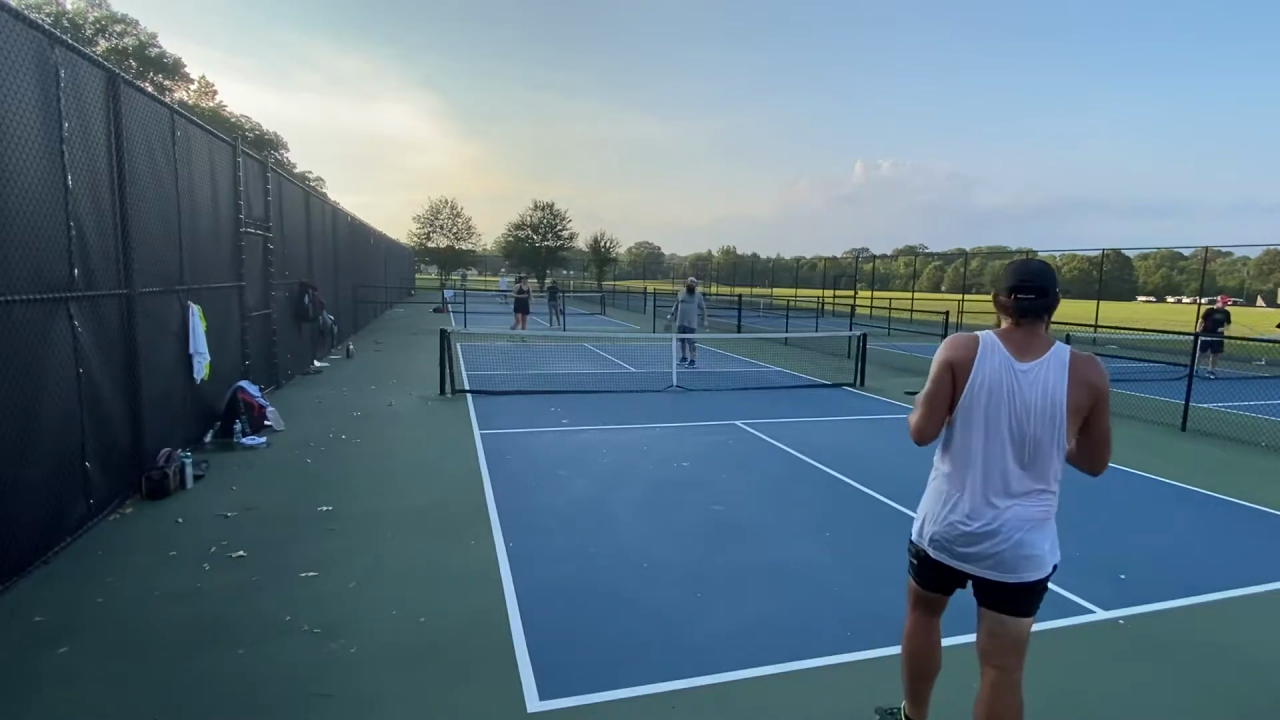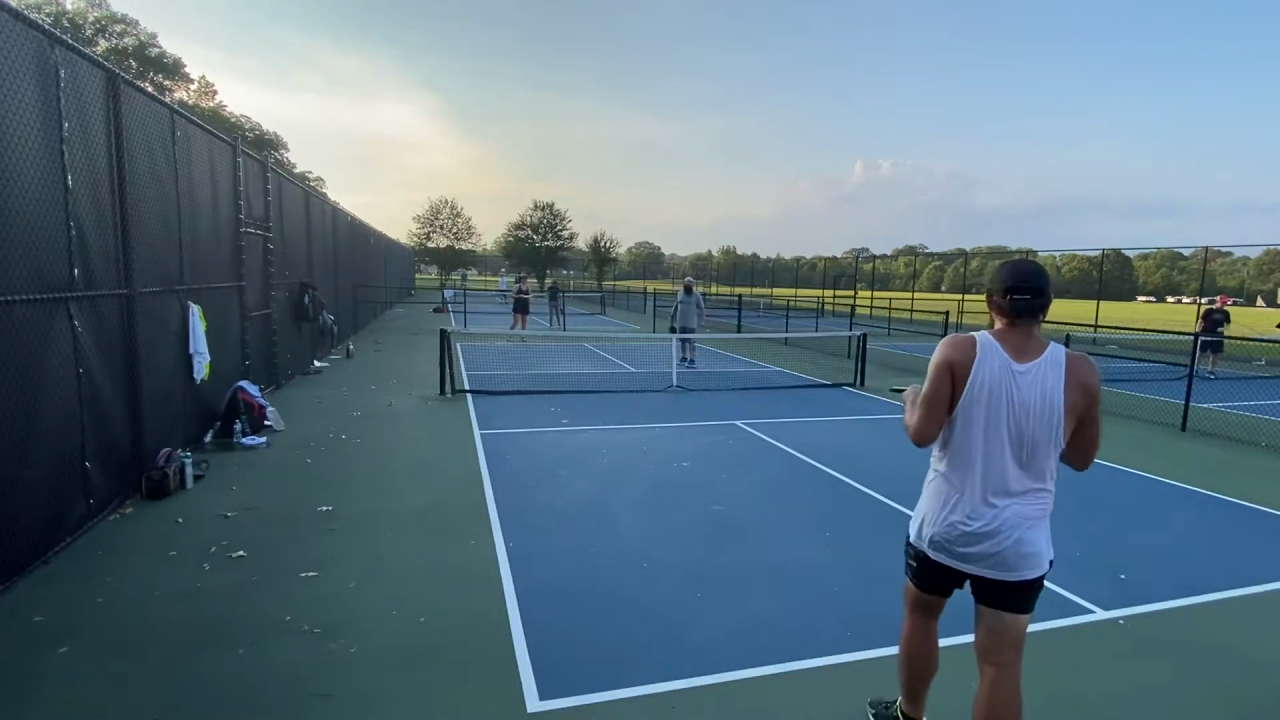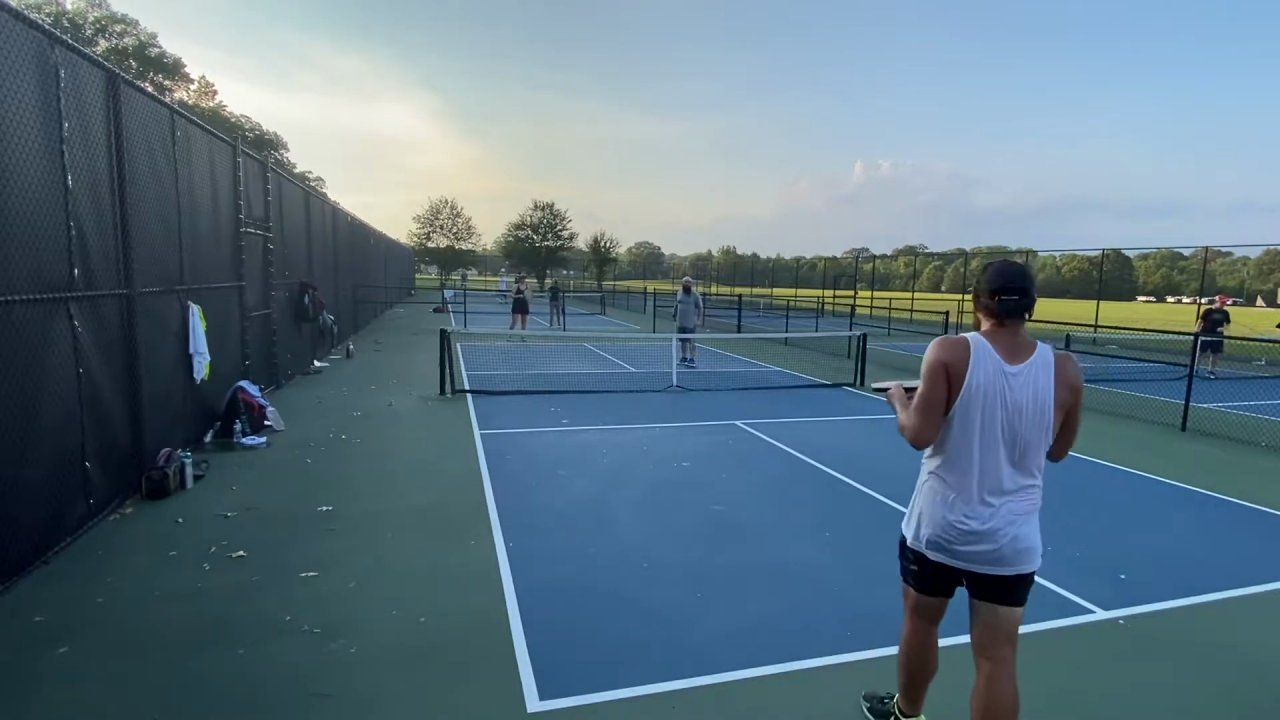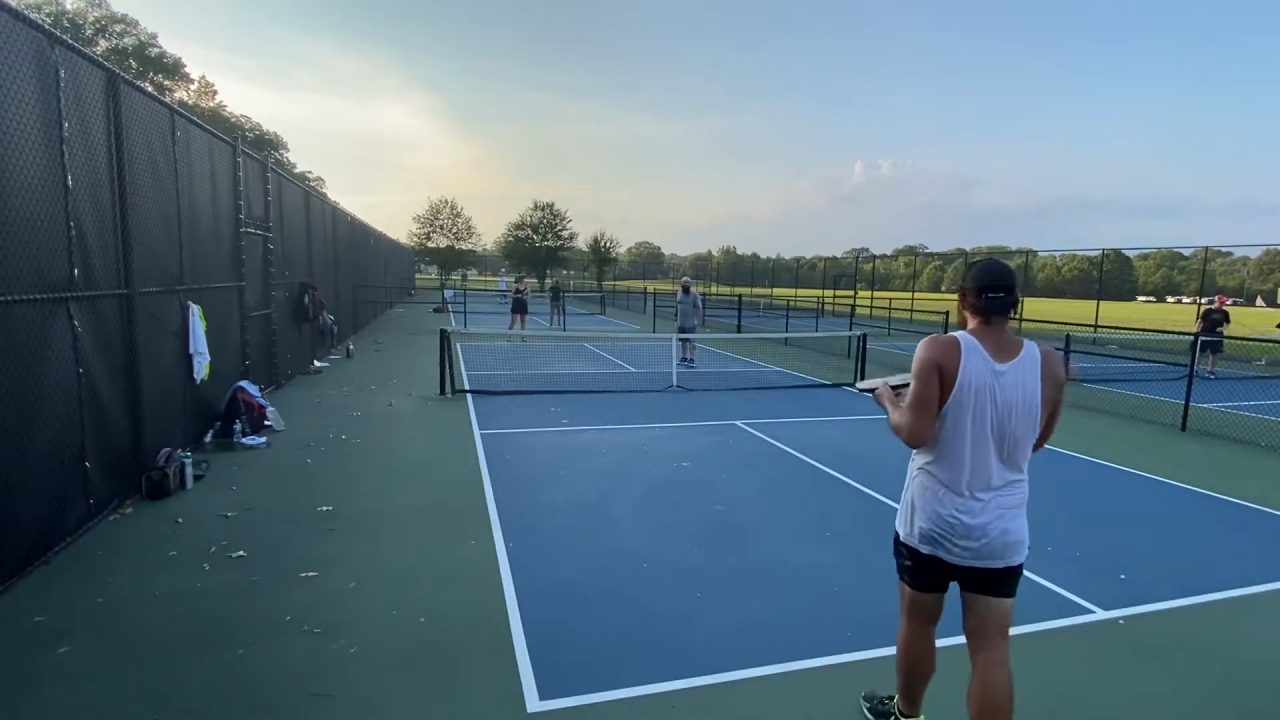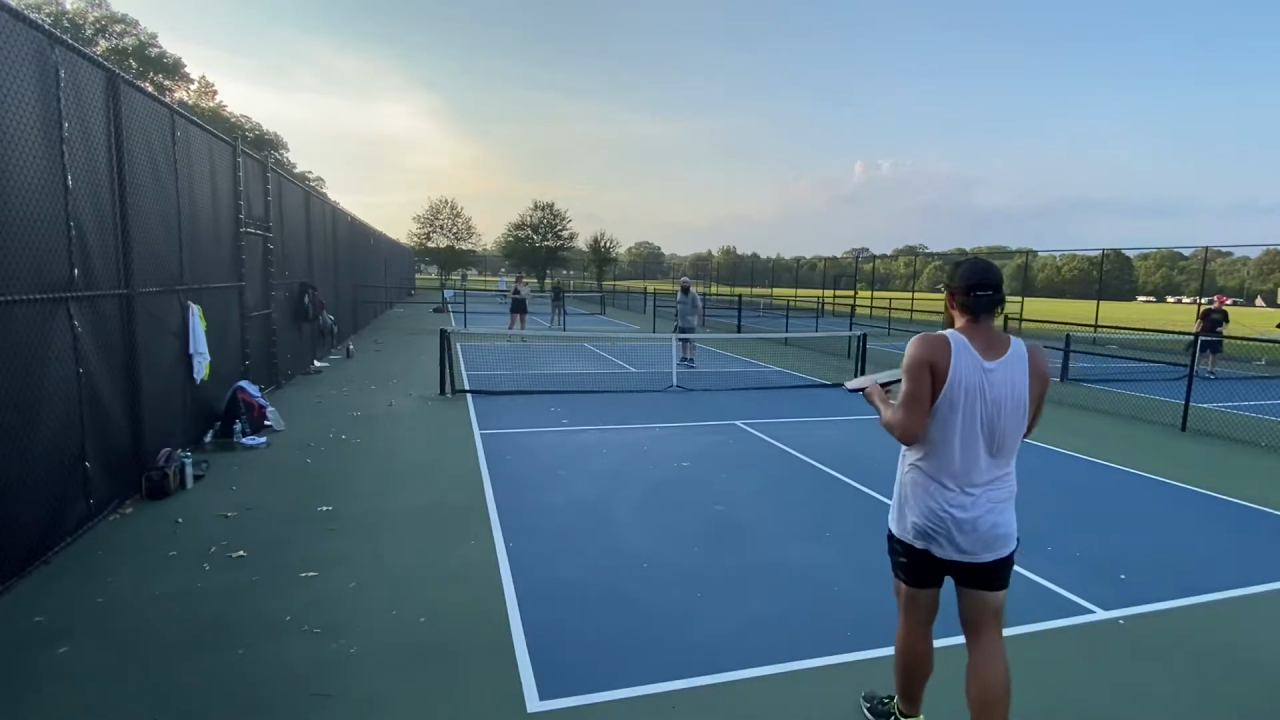
dt=0.1s
person 1, frame 1
left shoulder: (961, 350)
right shoulder: (1087, 372)
left elbow: (922, 432)
right elbow: (1093, 463)
left wrist: (922, 402)
left hip: (945, 526)
right hip: (1022, 544)
left knee: (922, 614)
right knee: (1002, 667)
person 1, frame 2
left shoulder: (957, 351)
right shoulder: (1079, 371)
left elbow: (921, 433)
right elbow: (1080, 458)
left wrist: (912, 401)
left hip: (944, 526)
right hip: (1018, 544)
left knee: (920, 617)
right knee: (1001, 665)
person 1, frame 3
left shoulder: (949, 352)
right shoulder: (1064, 369)
left elbow: (920, 435)
right elbow: (1057, 449)
left wrist: (900, 402)
left hip: (939, 527)
right hip: (1012, 539)
left knee: (920, 624)
right knee: (997, 658)
person 1, frame 4
left shoulder: (939, 351)
right shoulder: (1049, 364)
left elbow: (914, 434)
right elbow: (1035, 439)
left wrist: (888, 400)
left hip: (930, 523)
right hip: (1000, 532)
left knee: (918, 625)
right knee: (990, 651)
person 1, frame 5
left shoulder: (929, 349)
right shoulder: (1033, 360)
left elbow: (908, 431)
left wrist: (878, 399)
left hip: (922, 518)
right hip: (992, 525)
left knee: (915, 622)
right knee: (985, 638)
